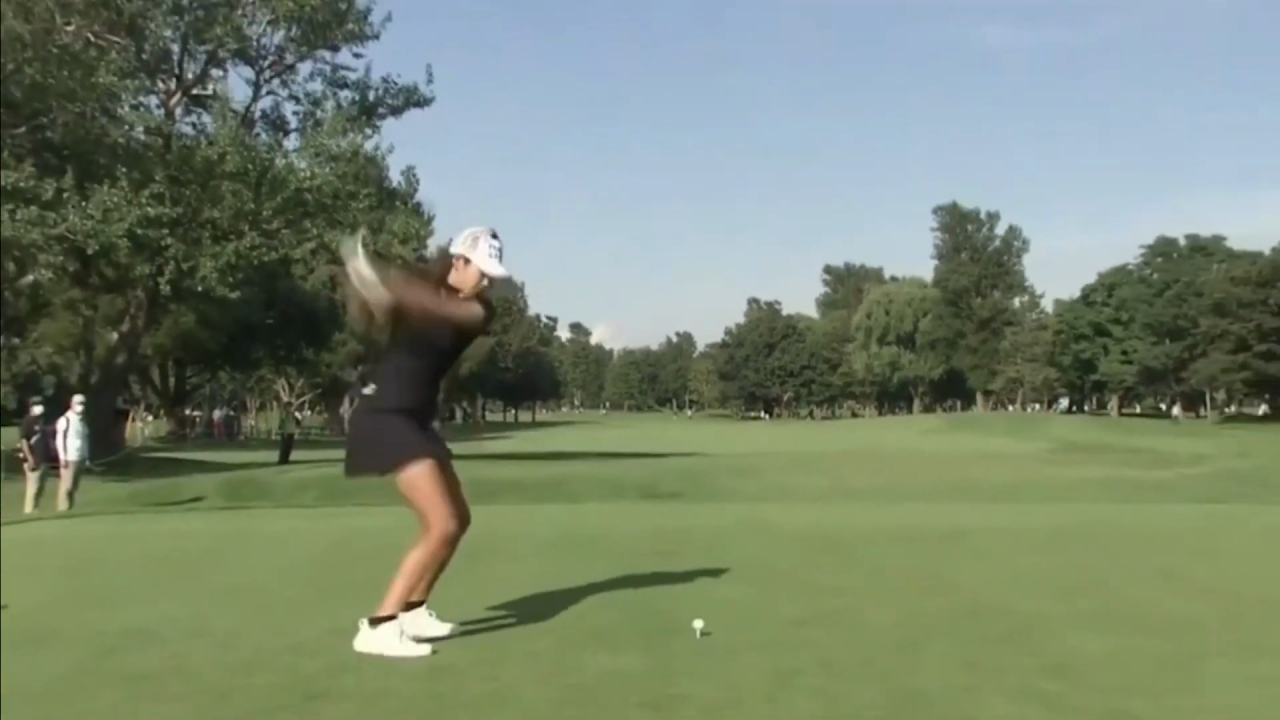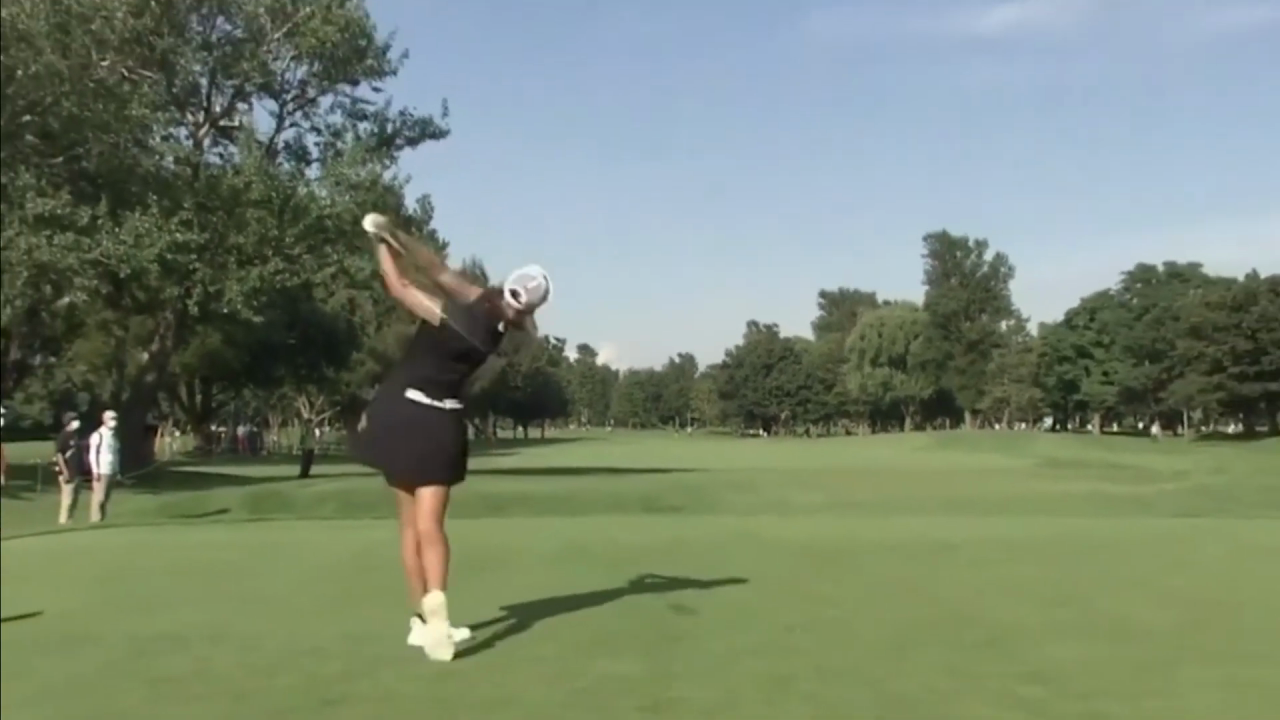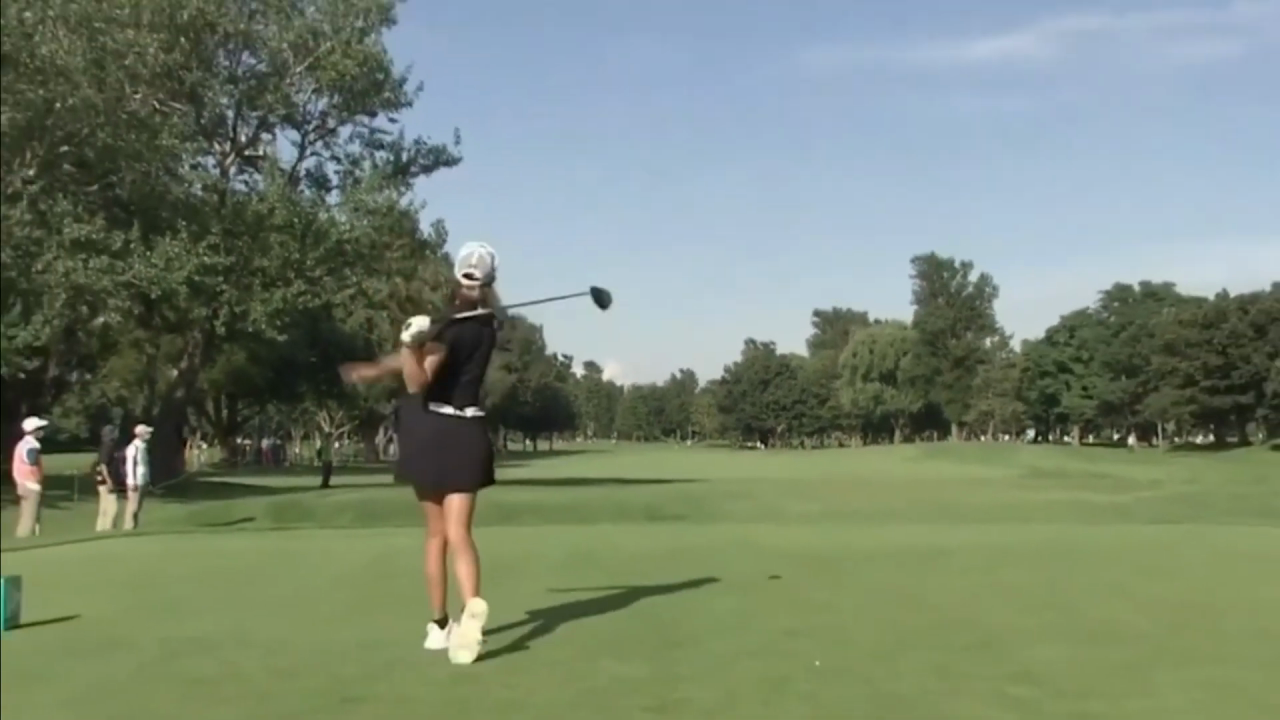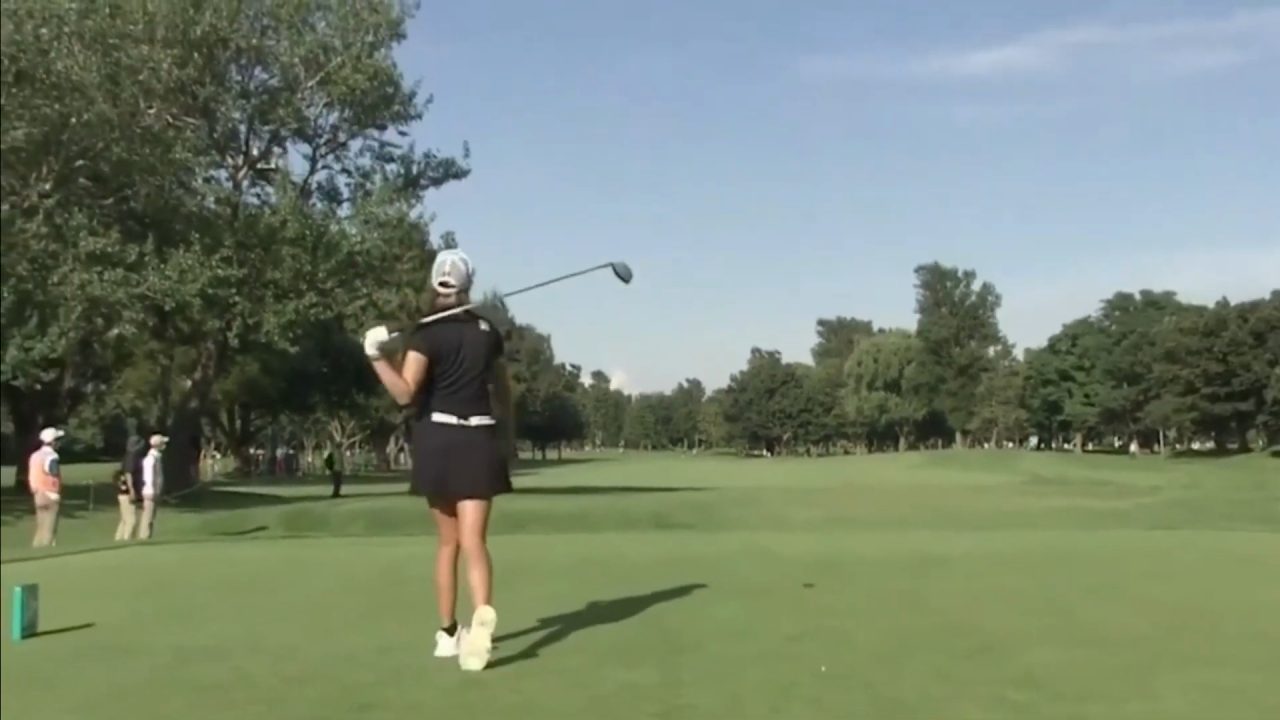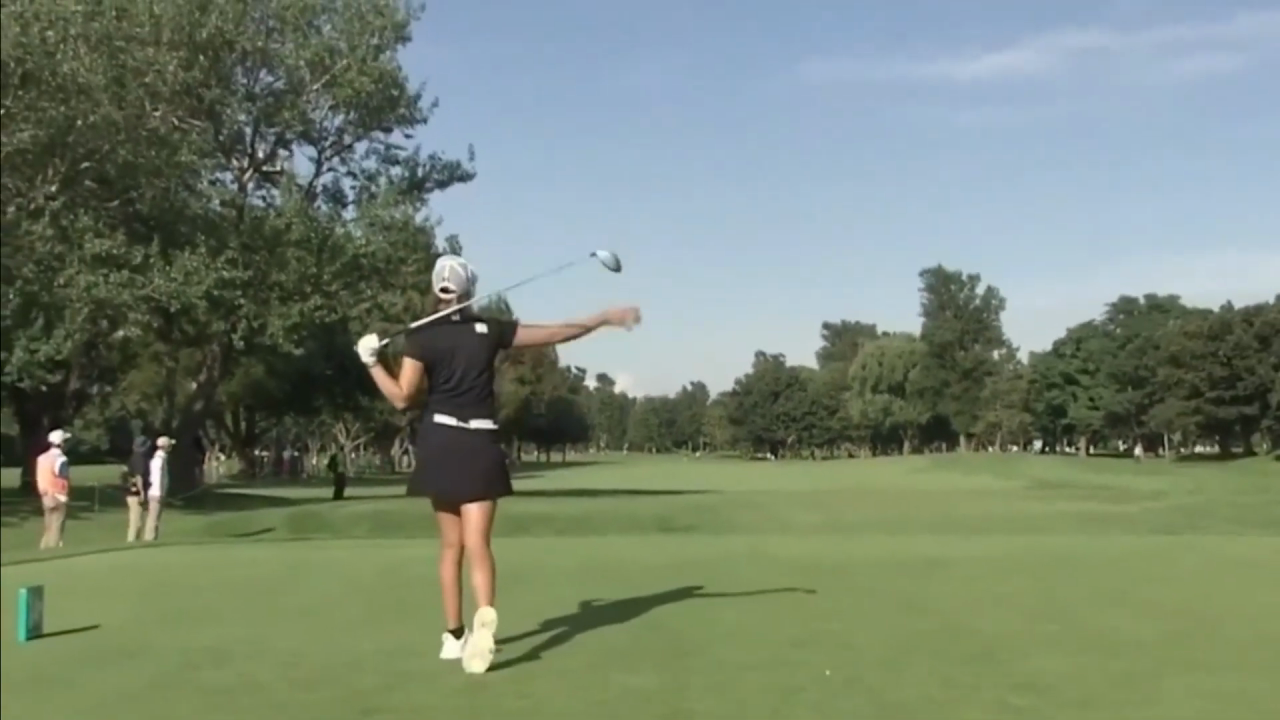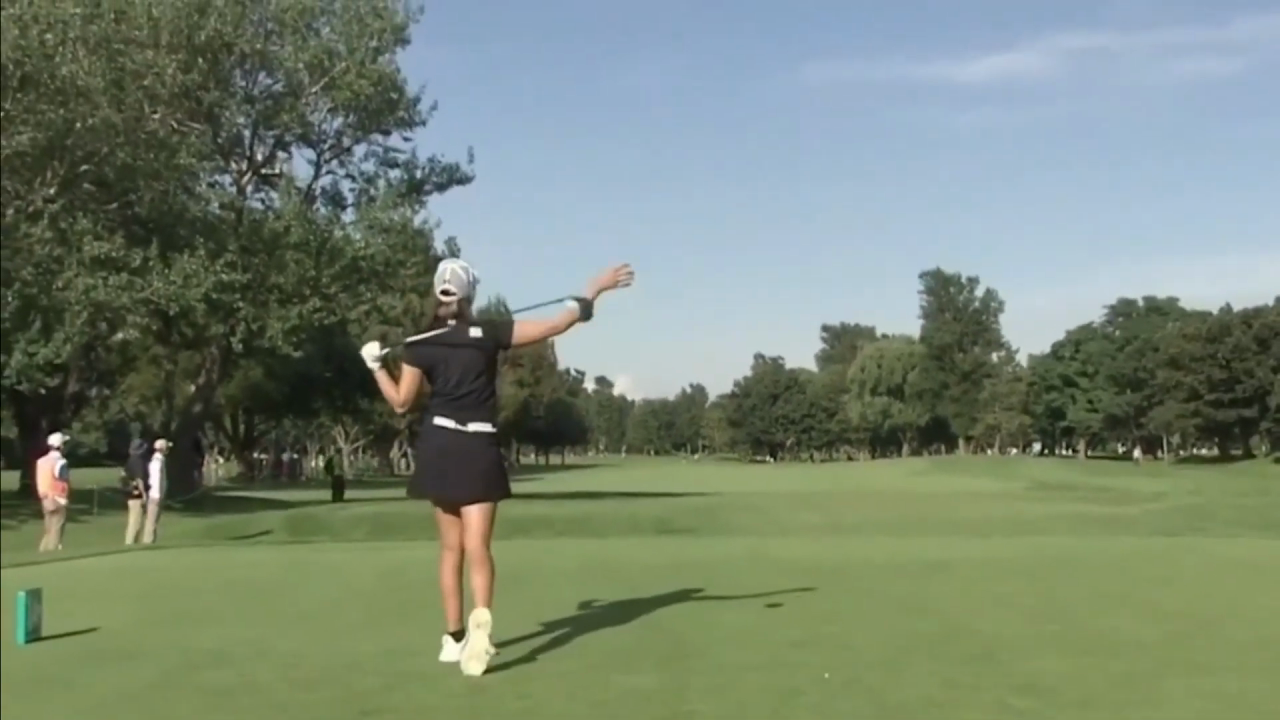
dt=0.5s
person 1, frame 1
left shoulder: (478, 309)
right shoulder: (413, 283)
left elbow: (437, 306)
right elbow: (365, 314)
left wrist: (382, 282)
left hip: (417, 420)
right hip: (384, 416)
left knee: (457, 519)
right knee: (442, 525)
left ankle: (410, 610)
person 1, frame 2
left shoulder: (465, 316)
right shoulder: (498, 332)
left elbow: (400, 289)
right elbow: (447, 277)
right wrist: (395, 238)
left hip: (396, 413)
right hip: (438, 424)
left knee: (410, 524)
right knee: (430, 525)
left ankle: (424, 619)
right ankle: (433, 603)
person 1, frame 3
left shoulder: (452, 323)
right shoulder: (486, 322)
left elbow: (417, 382)
left wrist: (411, 340)
right wrist: (374, 369)
left hip: (428, 429)
right hip: (466, 432)
left knee: (435, 533)
right knee: (458, 533)
left ankle: (439, 624)
right ankle: (472, 606)
person 1, frame 4
left shoulder: (427, 332)
right shoulder: (488, 331)
left elbow: (405, 394)
right elbow: (502, 389)
left wrist: (375, 354)
right wrist: (506, 438)
left hip: (437, 439)
right hip: (479, 440)
left knee: (448, 542)
right knee: (473, 541)
left ankle: (448, 632)
right ankle: (482, 616)
person 1, frame 5
left shoulder: (422, 337)
right shoulder: (491, 330)
left elbow: (401, 398)
right elbow: (557, 333)
left wrist: (370, 360)
right wrist: (607, 318)
left hip: (439, 442)
right hip: (480, 445)
left knee: (450, 545)
right knee: (477, 544)
left ankle: (454, 635)
right ankle: (484, 618)
person 1, frame 6
left shoulder: (420, 344)
right shoulder: (488, 333)
left elbow: (401, 403)
right elbow: (556, 325)
left wrist: (375, 365)
right wrist: (597, 288)
left hip: (438, 446)
right hip: (479, 448)
left knee: (451, 548)
right knee: (476, 547)
left ankle: (454, 637)
right ankle: (480, 621)
